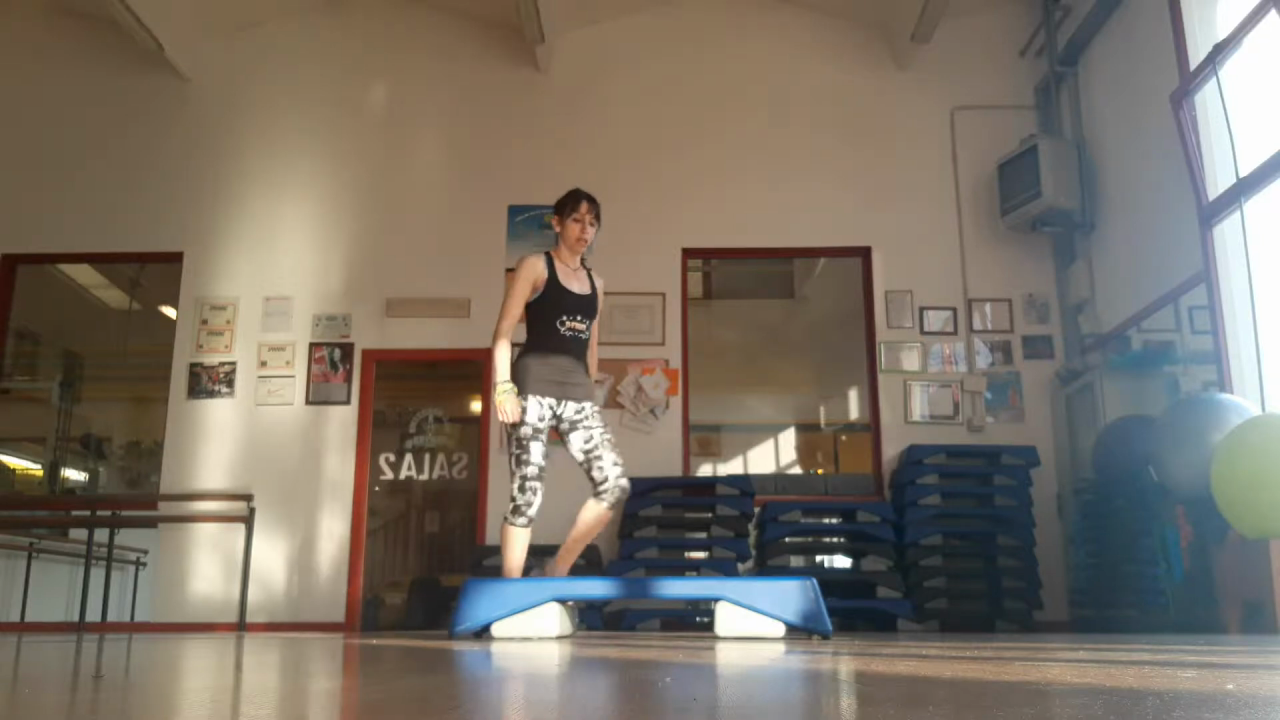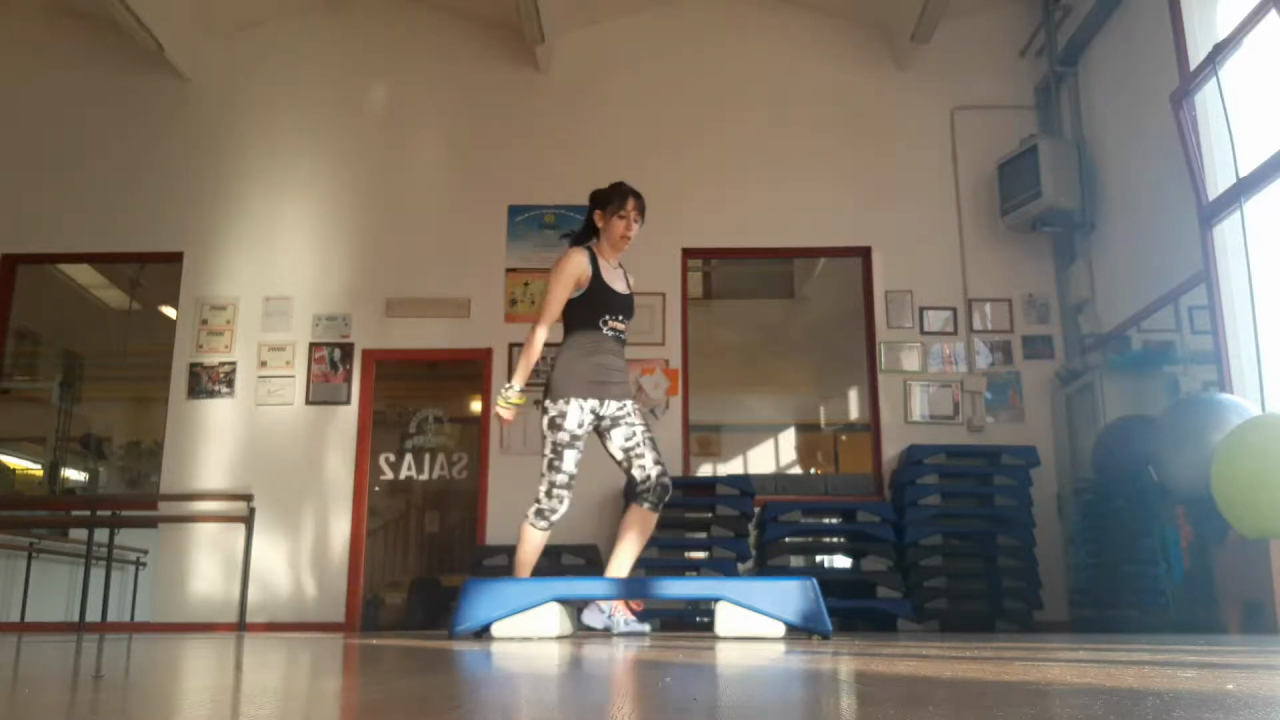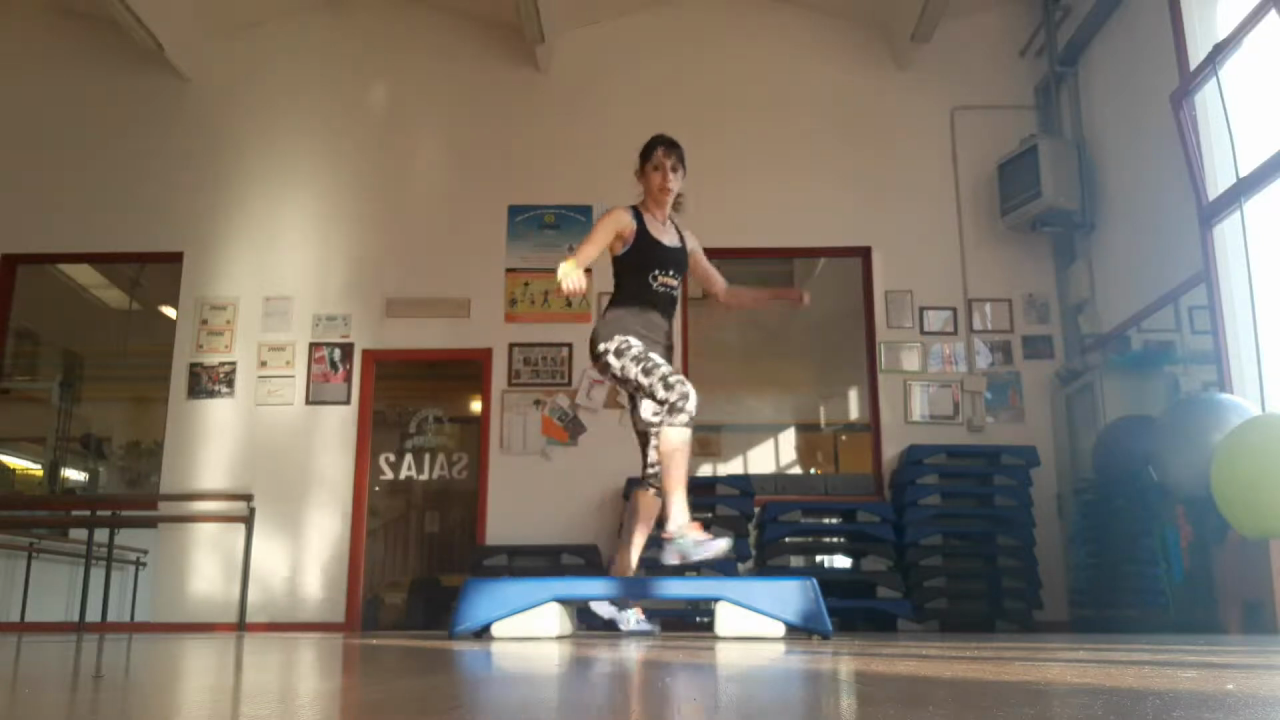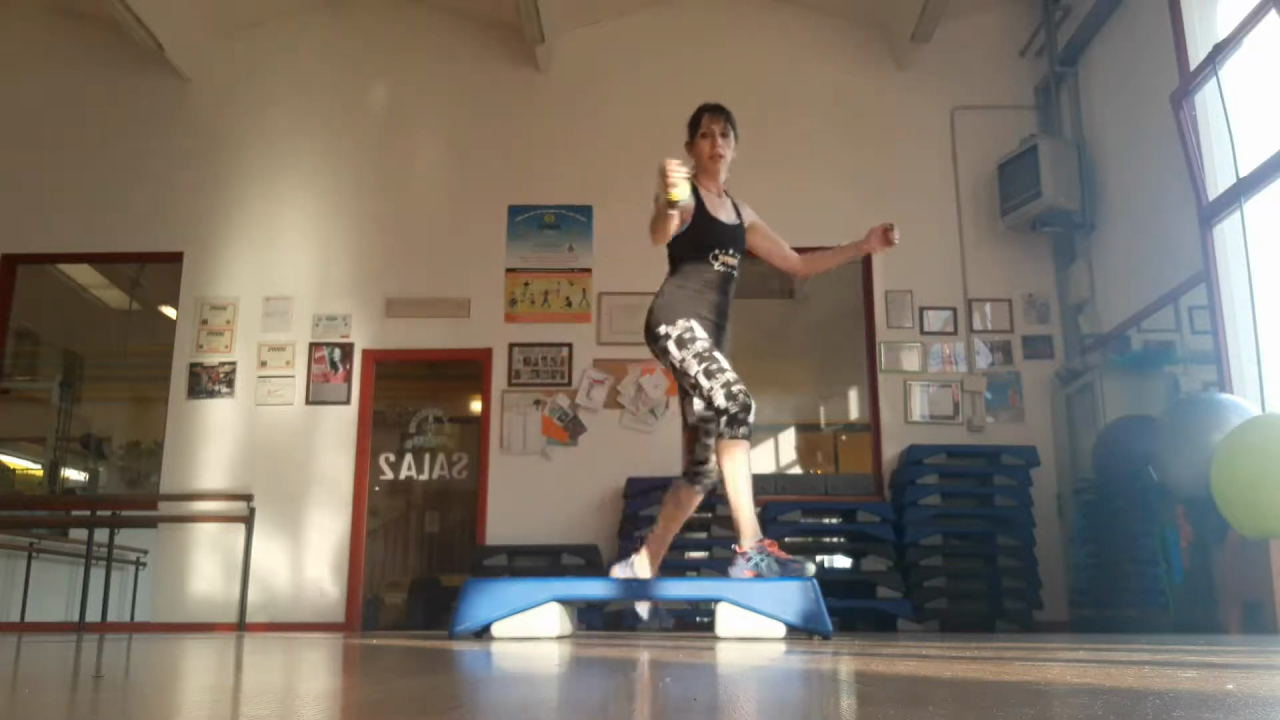
dt=0.3s
person 1, frame 1
left shoulder: (594, 282)
right shoulder: (535, 266)
right elbow: (503, 332)
left wrist: (588, 393)
right wrist: (503, 385)
left hip: (578, 394)
right hip: (534, 388)
left knee: (614, 484)
right knee: (528, 493)
left ankle: (555, 573)
person 1, frame 2
left shoulder: (626, 278)
right shoulder: (576, 261)
right elbow: (543, 326)
right wrist: (513, 387)
left hip: (617, 392)
right hip: (574, 387)
left knee: (652, 485)
right knee: (555, 498)
left ankle: (606, 601)
person 1, frame 3
left shoulder: (684, 238)
right shoulder: (622, 219)
left elbow: (723, 292)
right elbow: (574, 263)
left wrist: (777, 294)
right wrist: (569, 271)
left hip: (657, 347)
right hip: (619, 336)
left knee: (659, 469)
right knee: (682, 396)
right ankle: (679, 528)
person 1, frame 4
left shoulder: (742, 215)
right shoulder: (679, 197)
left elbow: (794, 264)
right elbow: (658, 234)
left wrist: (858, 248)
right wrist: (671, 195)
left hip: (708, 333)
right hip: (677, 319)
left knee: (706, 461)
right knee: (736, 404)
left ankle: (640, 565)
right ankle: (749, 551)
